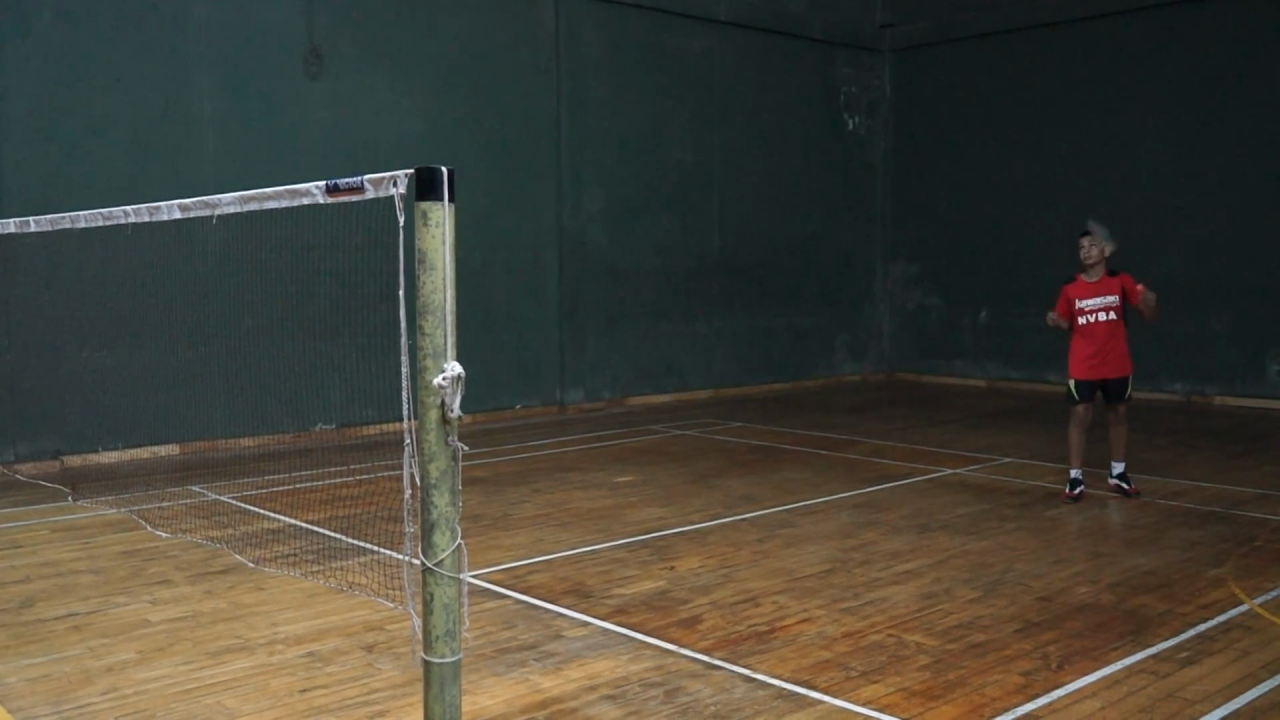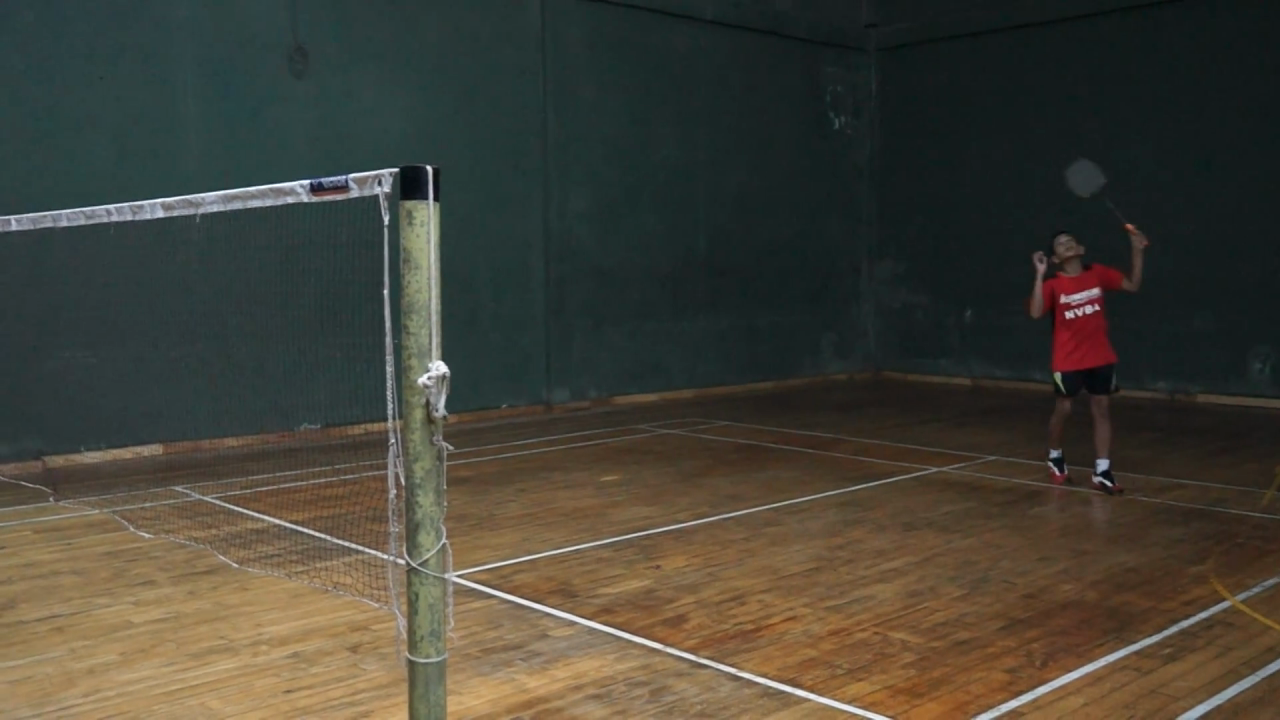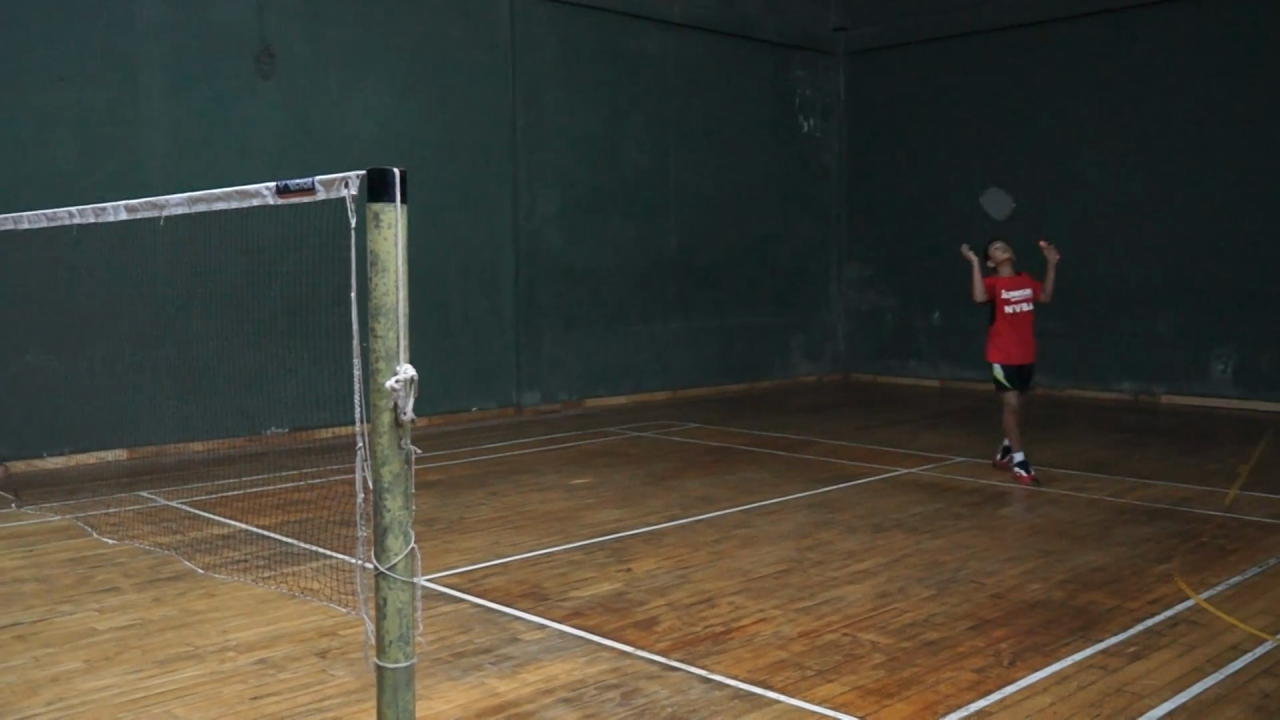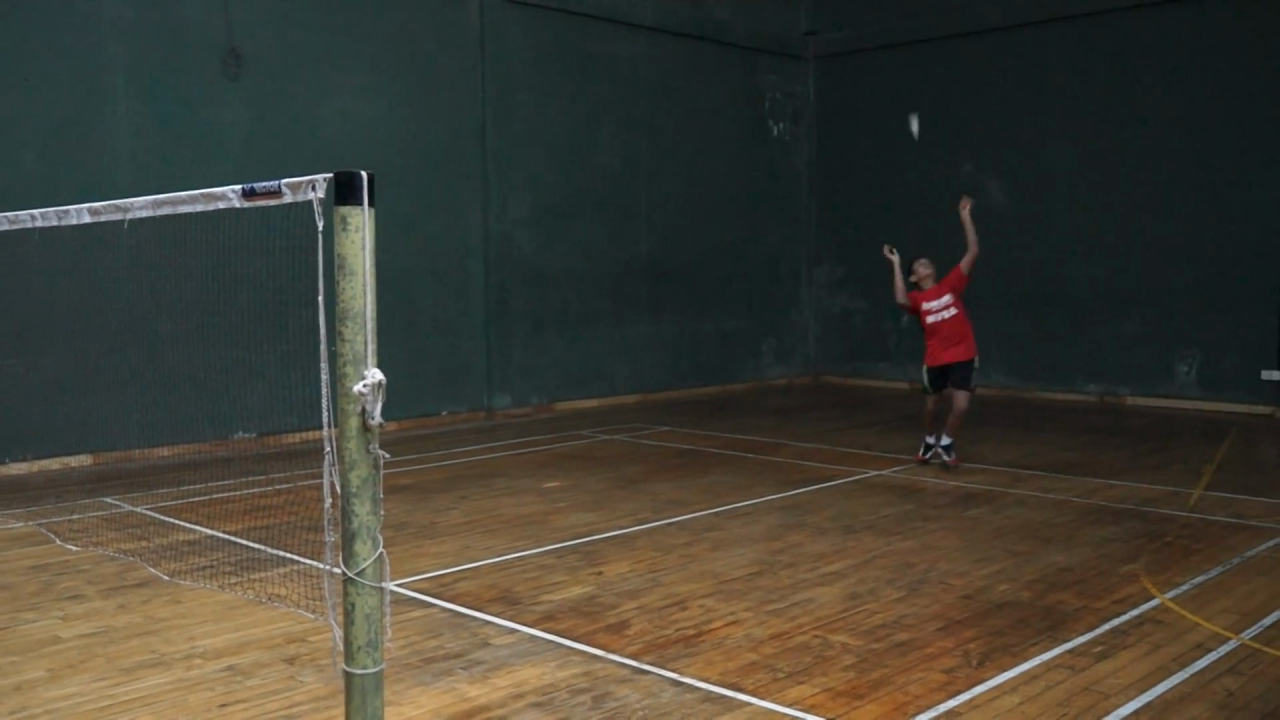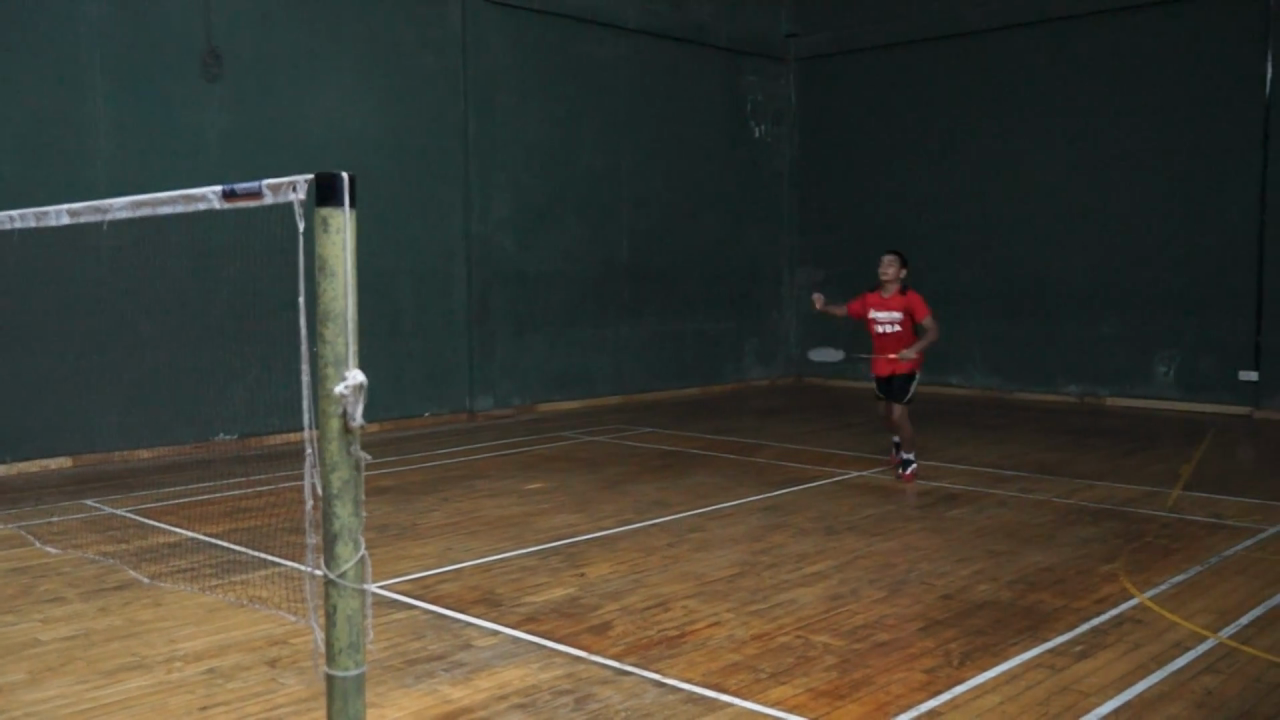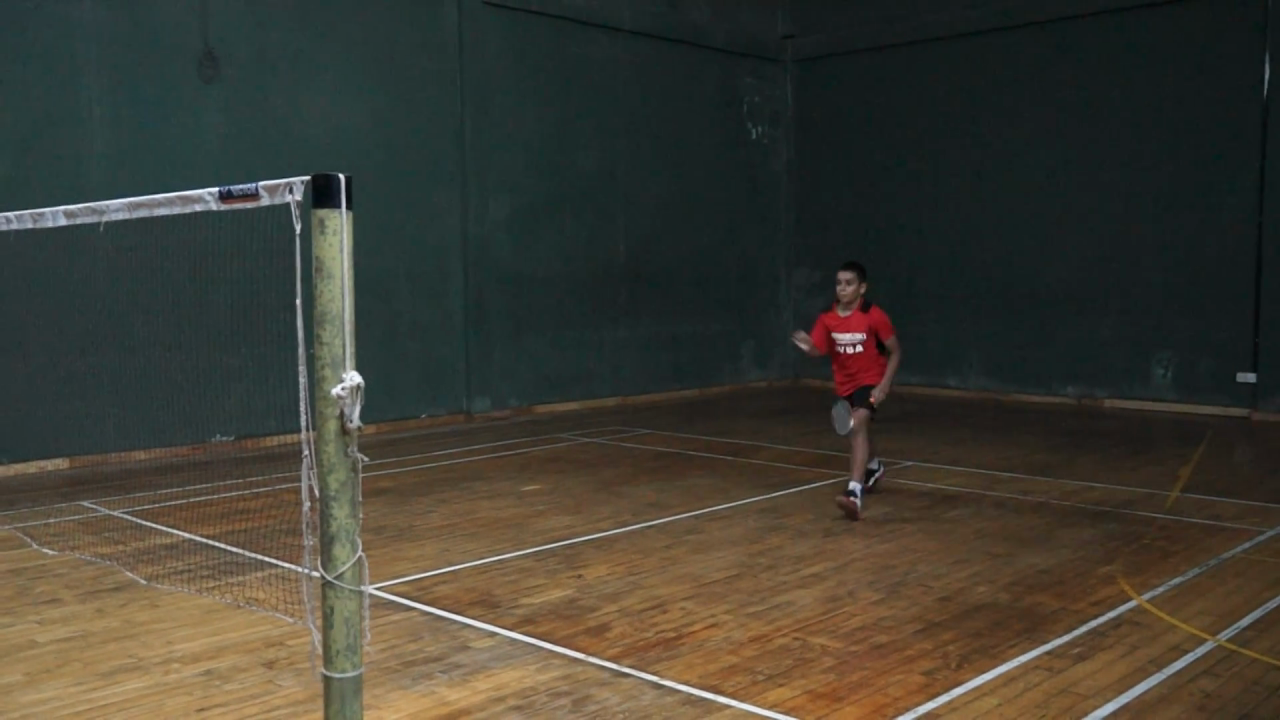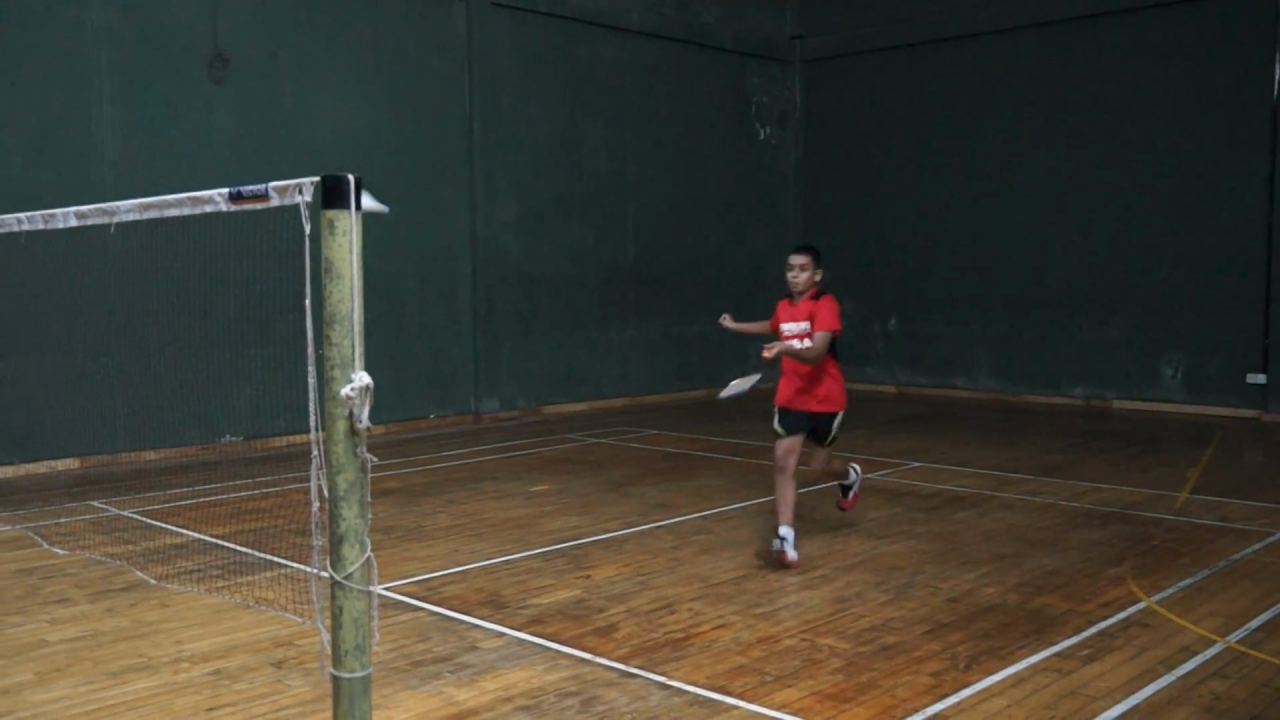
dt=0.4s
person 1, frame 1
left shoulder: (1122, 281)
right shoulder: (1070, 288)
left elbow: (1148, 314)
right elbow: (1065, 323)
left wrist: (1149, 304)
right wrist: (1056, 321)
left hip: (1117, 365)
right hip: (1082, 366)
left knee: (1118, 416)
right knee: (1079, 417)
left ankle: (1117, 473)
right ankle: (1075, 478)
person 1, frame 2
left shoulder: (1098, 273)
right shoulder: (1052, 284)
left elbow: (1132, 285)
right elbow: (1035, 313)
left wrist: (1137, 252)
right wrist: (1039, 274)
left hip: (1100, 357)
right hip: (1067, 360)
left knee: (1101, 411)
right knee: (1063, 410)
left ankle: (1102, 472)
right ankle: (1055, 457)
person 1, frame 3
left shoulder: (1025, 279)
right shoulder: (992, 282)
left elbow: (1045, 297)
right elbow: (979, 298)
left wrist: (1051, 264)
right wrist: (975, 263)
left hip: (1026, 355)
right hip: (1002, 355)
left knee: (1018, 403)
right knee: (1012, 404)
left ankle: (1007, 447)
right ankle: (1018, 460)
person 1, frame 4
left shoulder: (952, 284)
right shoulder: (916, 299)
left elbow: (973, 251)
right elbow: (900, 300)
left wrist: (965, 216)
right wrist: (897, 264)
left hip: (962, 356)
right hip: (935, 360)
left knee: (960, 405)
right knee: (931, 407)
left ankle: (946, 442)
right ankle: (929, 441)
person 1, frame 5
left shoulder: (911, 299)
right shoulder: (868, 299)
left elbow: (932, 331)
right elbow: (846, 310)
left wrist: (916, 348)
right wrist: (823, 307)
left hip: (905, 366)
right hip: (880, 366)
left knee: (898, 414)
right knee: (885, 412)
left ankle: (908, 458)
right ankle: (899, 440)
person 1, frame 6
left shoulder: (874, 316)
right shoulder: (827, 318)
left elbow: (895, 352)
right elbow: (819, 351)
left wrist: (885, 384)
right wrist: (807, 346)
left hip: (871, 381)
right hip: (844, 384)
left knee: (857, 426)
right knee: (854, 432)
left ankle: (854, 493)
right ankle: (874, 468)
person 1, frame 7
left shoulder: (826, 305)
right shoulder: (782, 307)
left elbow: (817, 350)
left wrist: (786, 349)
right wrist: (736, 327)
left hip: (825, 396)
right hip: (790, 397)
left knee: (821, 464)
right knee: (783, 463)
left ankle: (849, 475)
right ankle: (786, 538)
